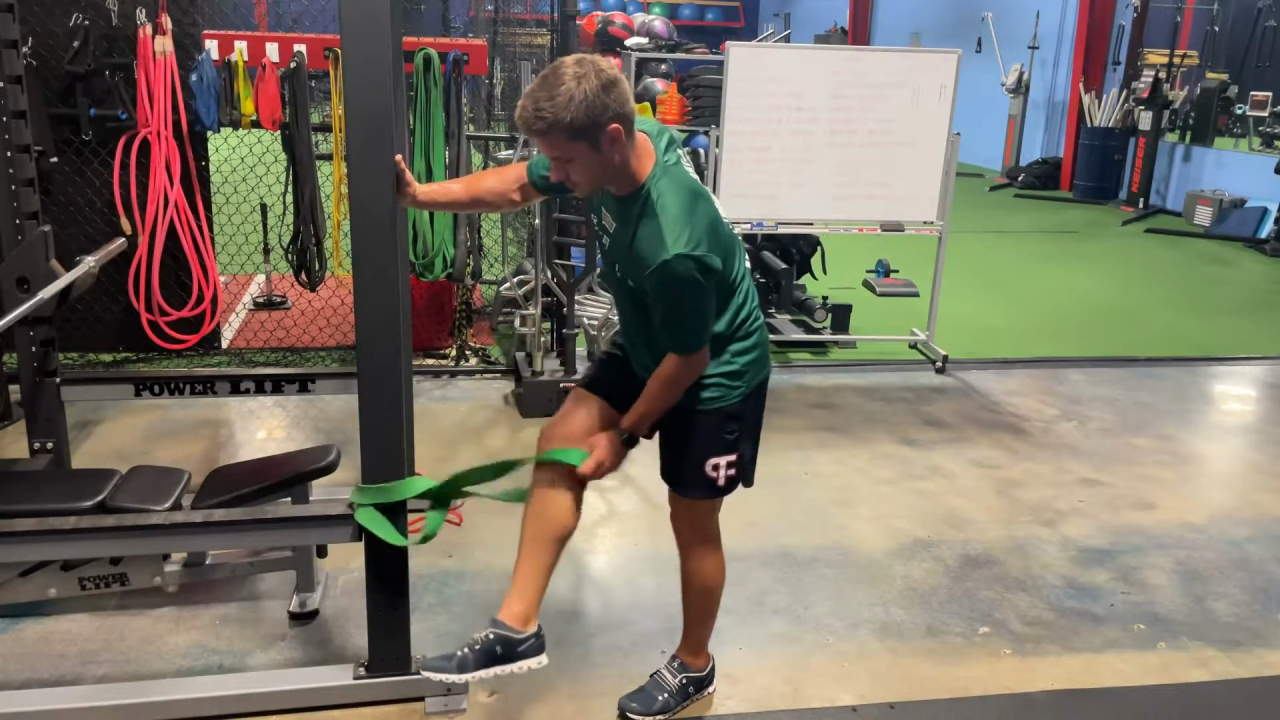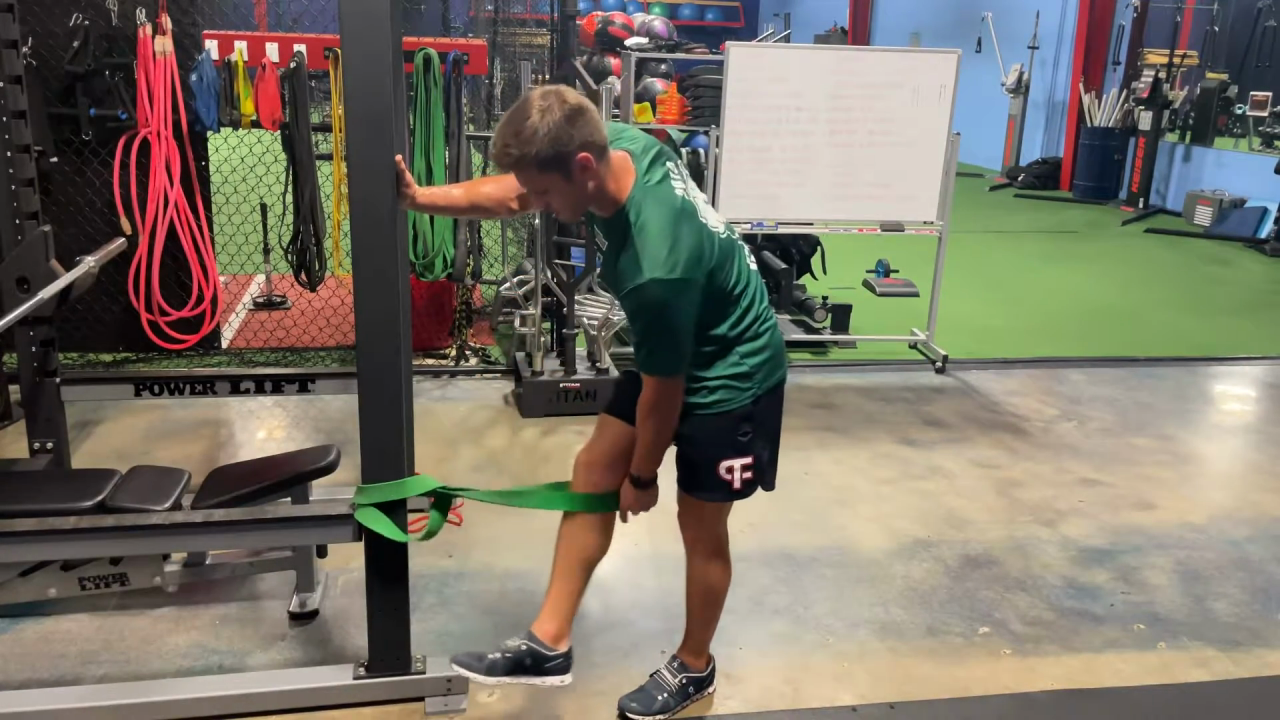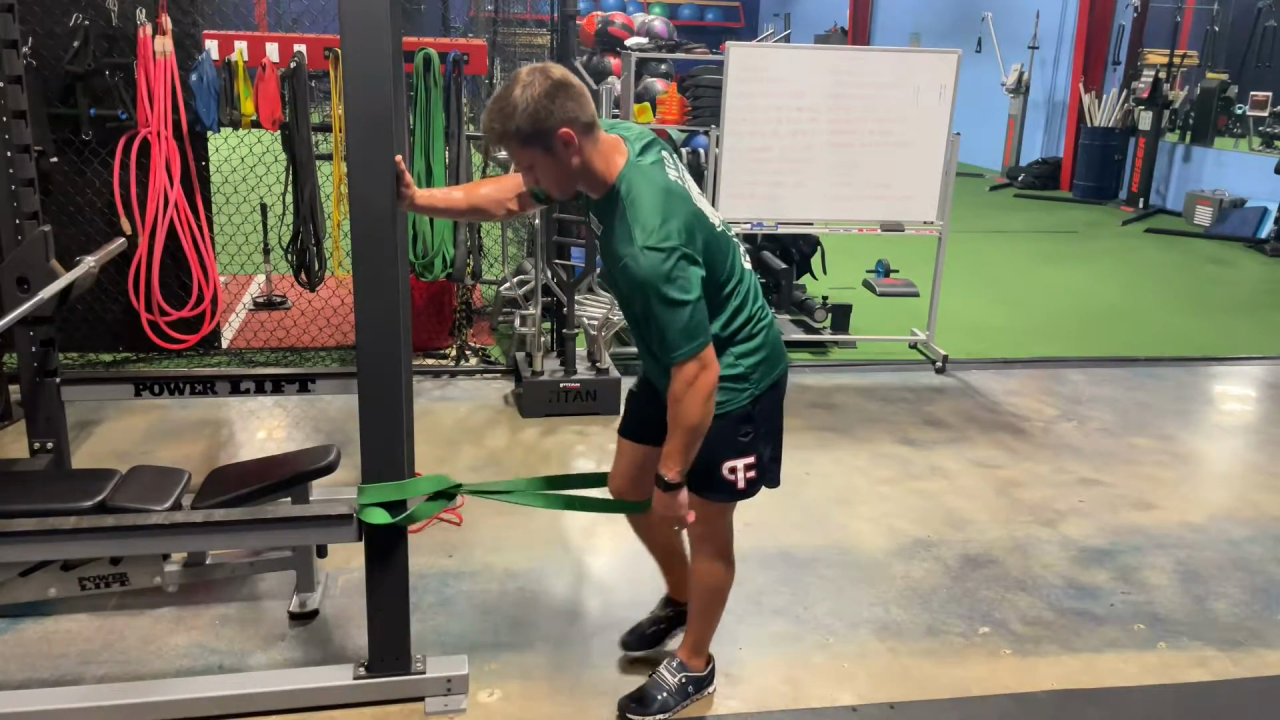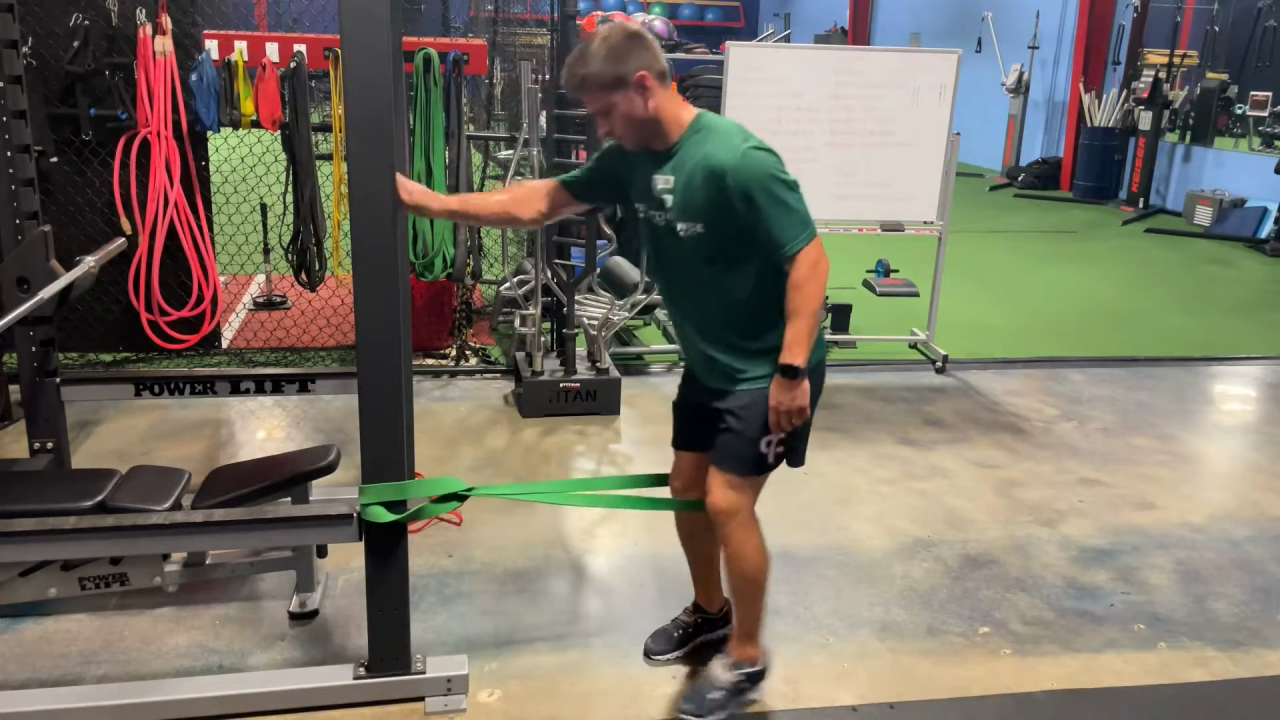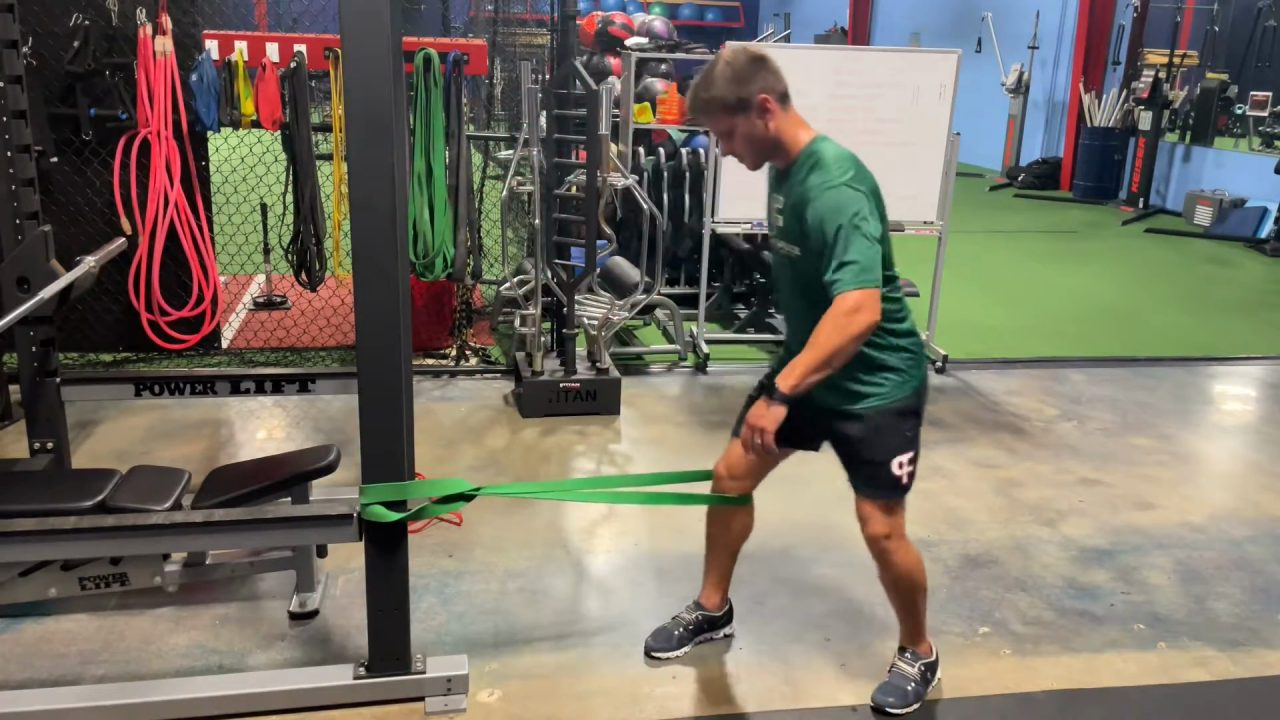
dt=0.5s
person 1, frame 1
left shoulder: (675, 247)
right shoulder: (617, 143)
left elbow: (686, 362)
right elbow: (516, 186)
left wrist: (622, 435)
right wrist: (422, 194)
left hip: (715, 374)
right hip: (645, 344)
left knee: (691, 522)
right knee: (560, 442)
left ankle: (693, 666)
right ankle: (518, 628)
person 1, frame 2
left shoulder: (655, 267)
right shoulder: (619, 144)
left elbow: (664, 392)
right elbow: (513, 194)
left wrist: (642, 476)
right wrist: (421, 197)
left hip: (730, 374)
right hip: (672, 355)
left knee: (700, 524)
right knee: (592, 472)
left ankle: (693, 666)
right ankle: (546, 643)
person 1, frame 3
left shoulder: (647, 244)
right shoulder: (617, 140)
left elbow: (699, 371)
right elbow: (510, 197)
left wrist: (672, 480)
right wrist: (419, 199)
left hip: (733, 376)
right hip: (673, 362)
left knee: (702, 519)
right knee: (628, 487)
left ankle: (693, 664)
right ankle: (682, 598)
person 1, frame 4
left shoulder: (736, 162)
right shoulder: (633, 157)
left elbow: (809, 261)
right elbow: (542, 202)
left wrist: (792, 370)
right wrist: (431, 201)
left hip: (767, 366)
right hip: (709, 362)
left knee: (727, 501)
right knee: (686, 489)
left ankle: (745, 655)
right ankle: (711, 610)
person 1, frame 5
left shoulder: (836, 191)
right shoulder: (782, 172)
left elbow: (860, 312)
left wrist: (779, 395)
left hip: (878, 381)
right hip: (809, 363)
left knee: (881, 530)
right knee: (730, 475)
left ankle: (917, 653)
right ankle: (712, 608)
